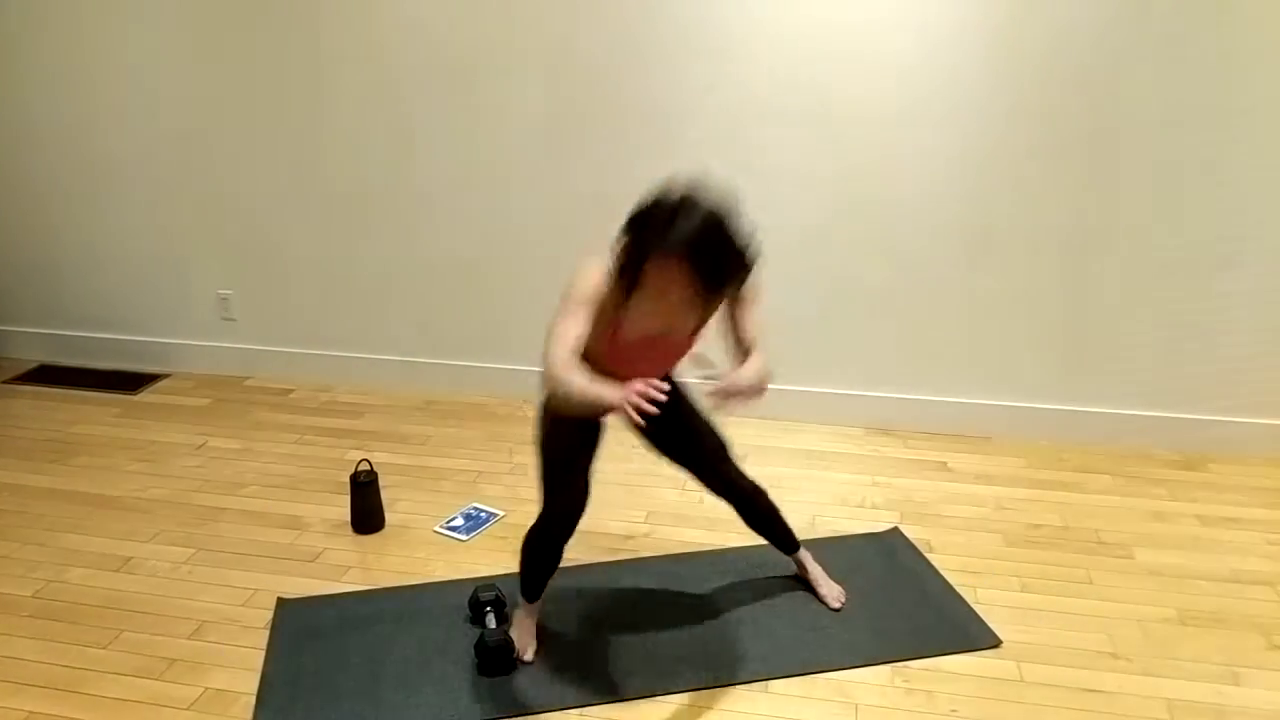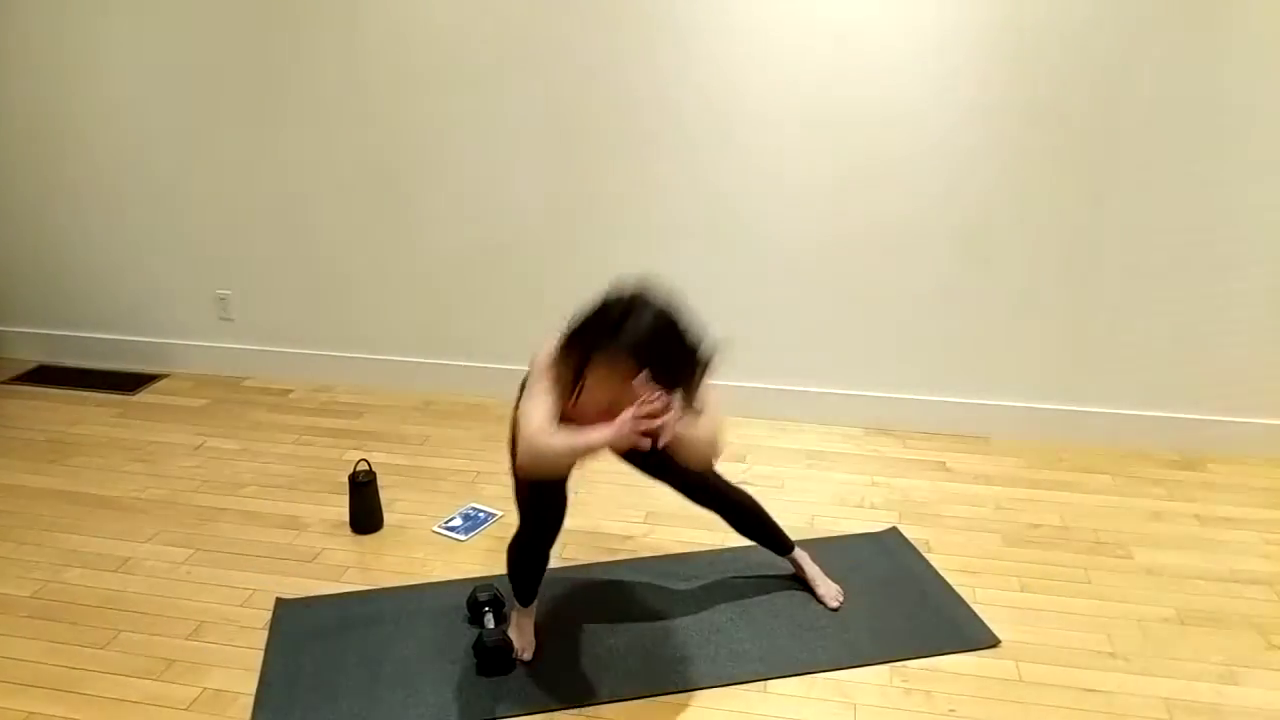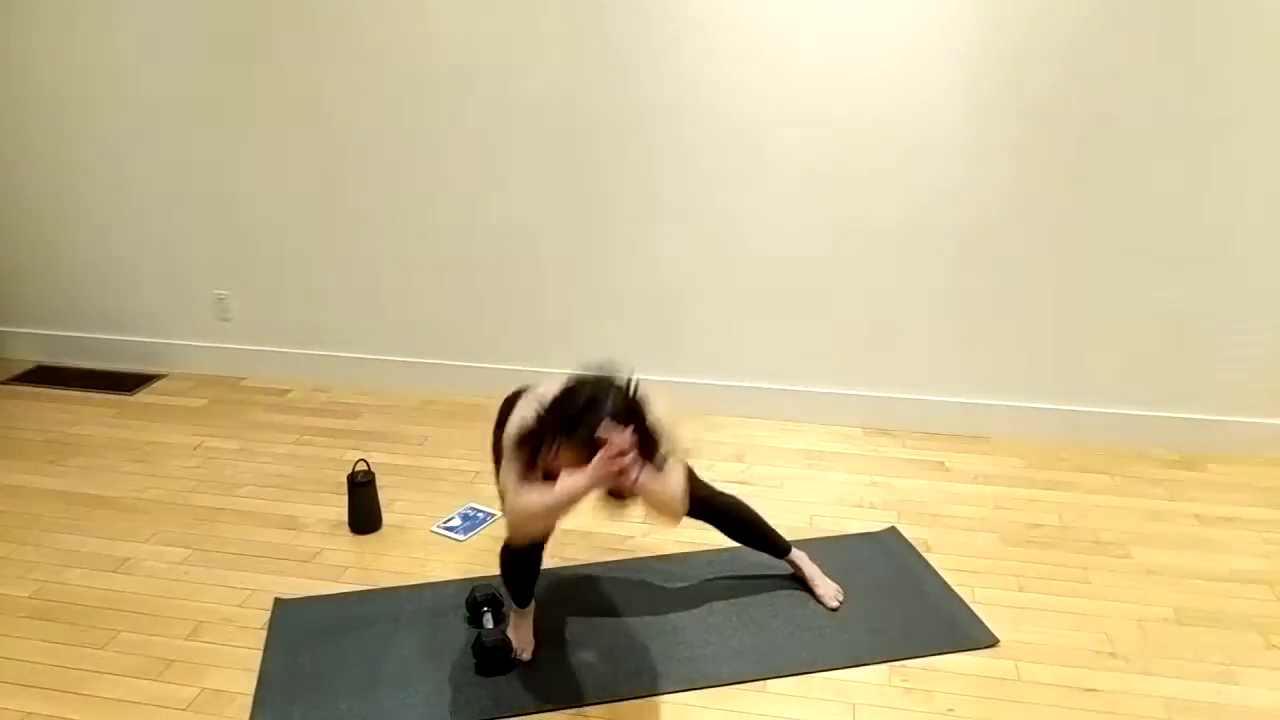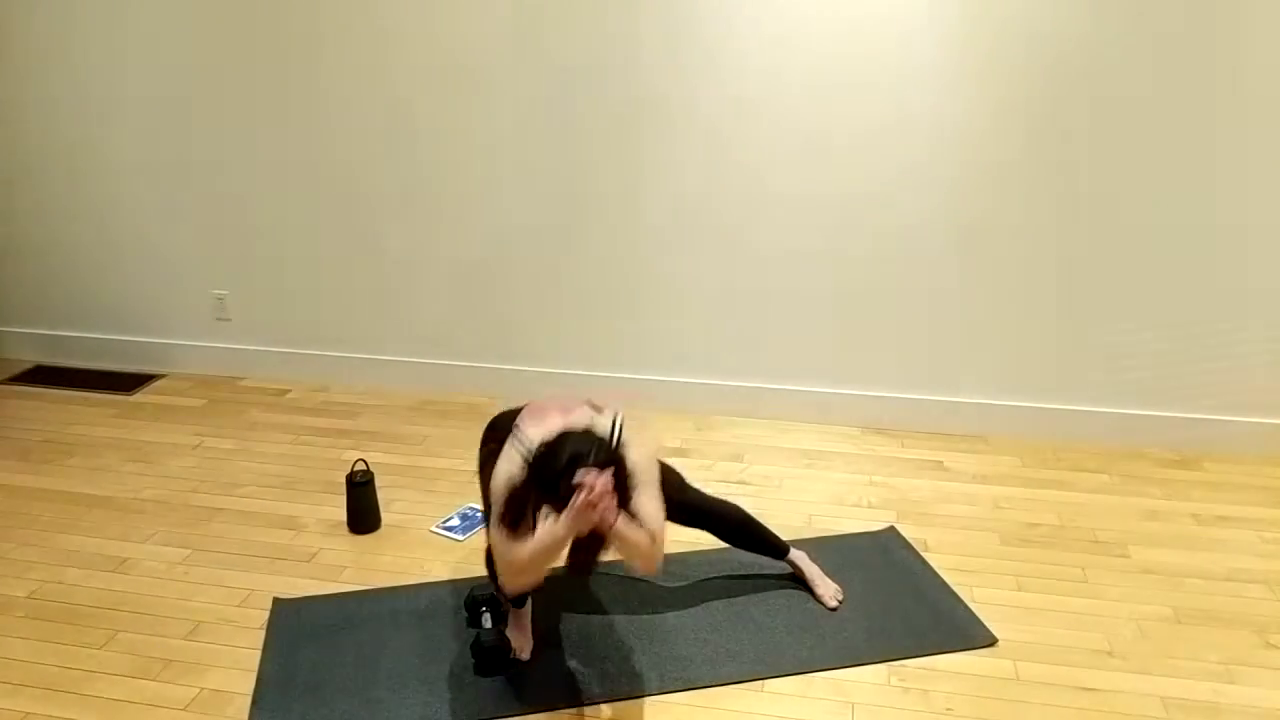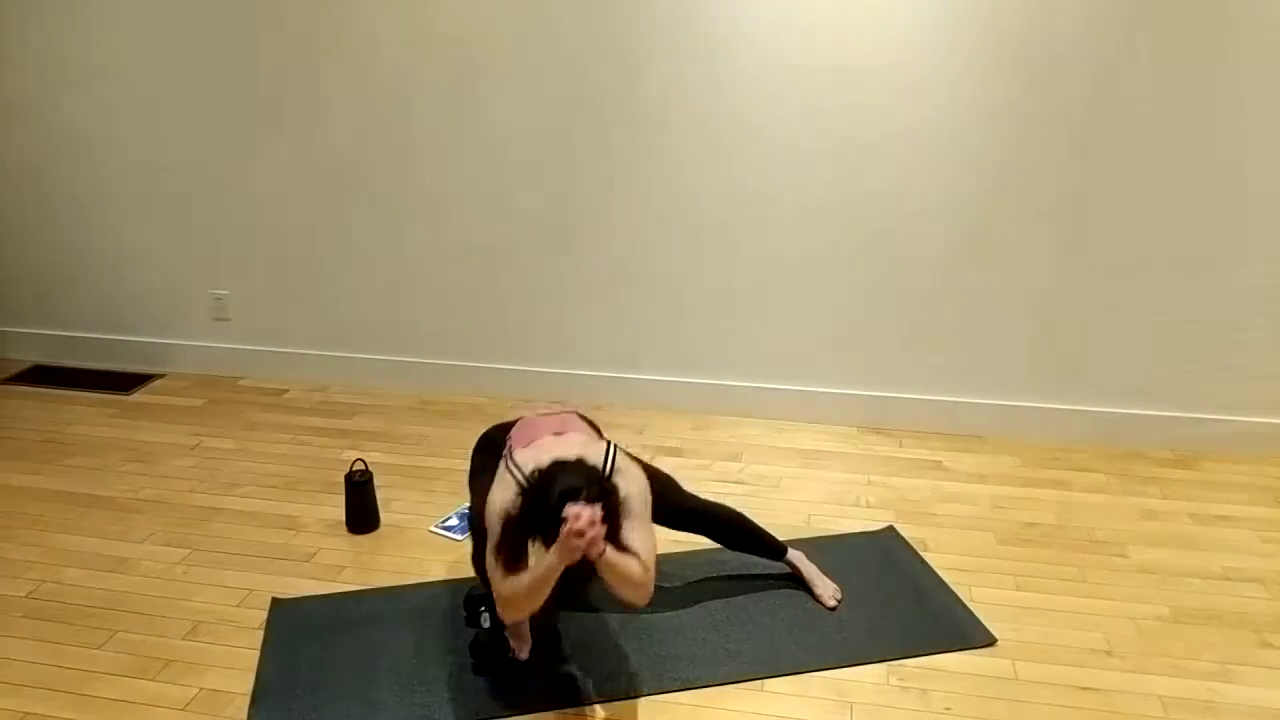
dt=0.1s
person 1, frame 1
left shoulder: (728, 285)
right shoulder: (601, 281)
left elbow: (756, 356)
right elbow: (559, 373)
left wrist: (749, 378)
right wrist: (613, 395)
left hip: (653, 387)
right hip: (584, 392)
left knee: (729, 481)
right knee: (561, 518)
left ankle: (803, 561)
right ankle: (526, 608)
person 1, frame 2
left shoulder: (678, 364)
right shoulder: (558, 363)
left elbow: (704, 452)
right elbow: (531, 454)
left wrist: (677, 428)
right wrist: (610, 433)
right hip: (563, 430)
left knee: (712, 489)
right knee: (538, 527)
left ankle: (800, 560)
right ankle: (522, 612)
person 1, frame 3
left shoulder: (644, 422)
right shoulder: (526, 420)
left elbow: (676, 506)
right elbow: (520, 522)
left wrist: (635, 474)
right wrist: (588, 477)
left hip: (602, 419)
right hip: (541, 433)
left knee: (704, 498)
right knee: (525, 541)
left ankle: (797, 558)
right ankle: (522, 611)
person 1, frame 4
left shoulder: (633, 456)
right shoulder: (514, 466)
left elbow: (651, 558)
right elbow: (511, 574)
left wrist: (610, 519)
right wrist: (569, 522)
left hip: (594, 439)
left knee: (693, 503)
right knee: (508, 565)
left ankle: (796, 560)
right ankle: (520, 613)
person 1, frame 5
left shoulder: (626, 482)
right shoulder: (508, 494)
left elbow: (642, 589)
right elbow: (508, 608)
left wrist: (602, 553)
right wrist: (558, 555)
left hip: (579, 430)
left knee: (688, 508)
right knee: (490, 556)
left ankle: (795, 559)
right ankle: (521, 628)
